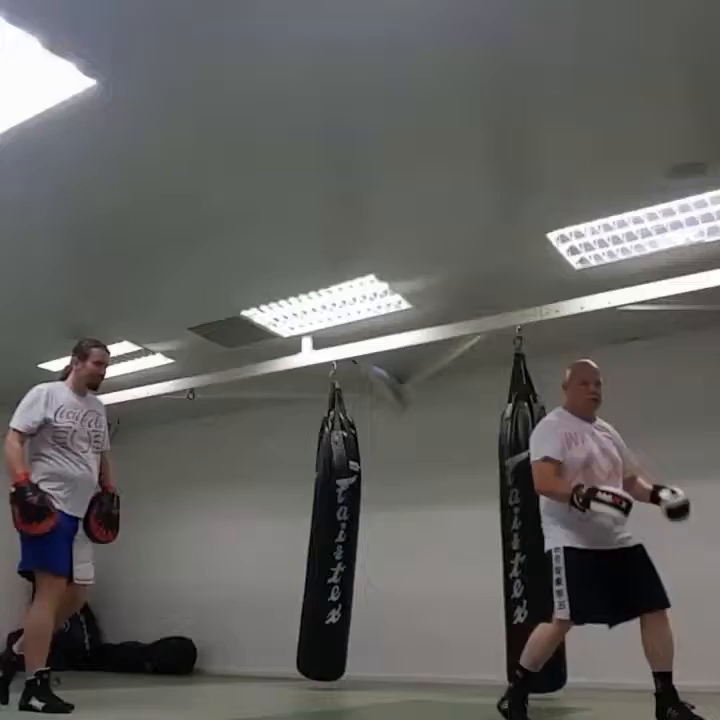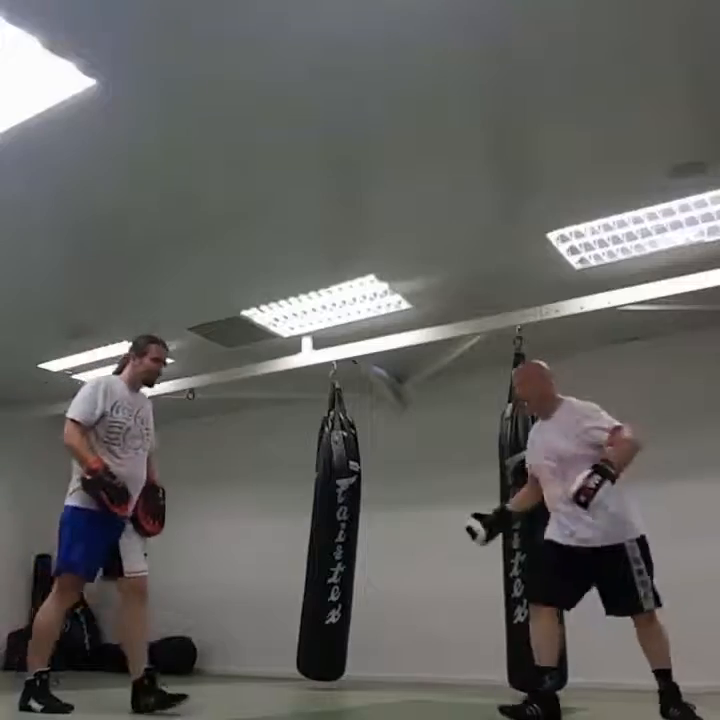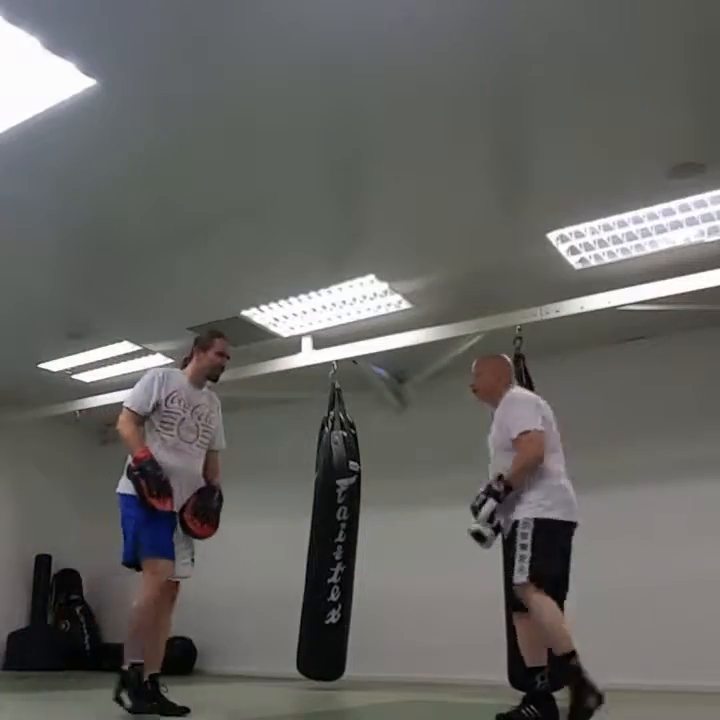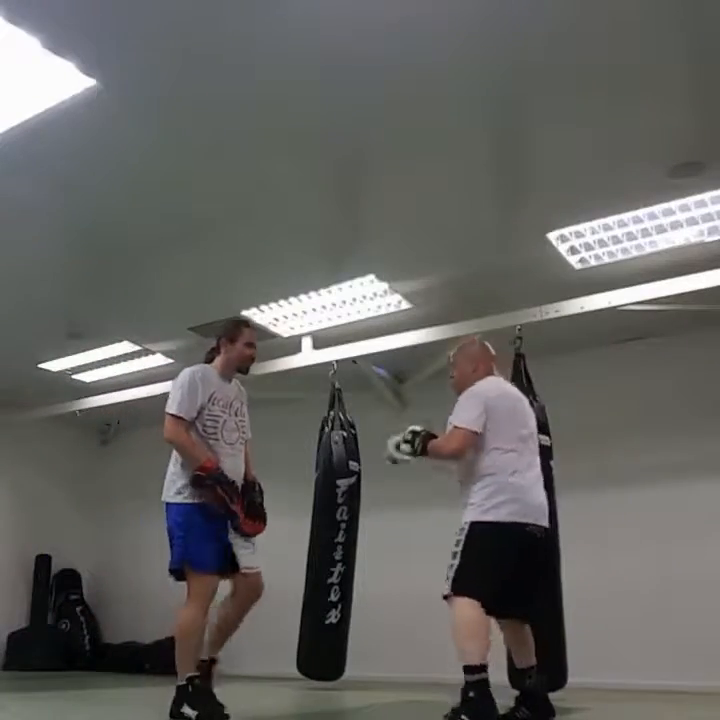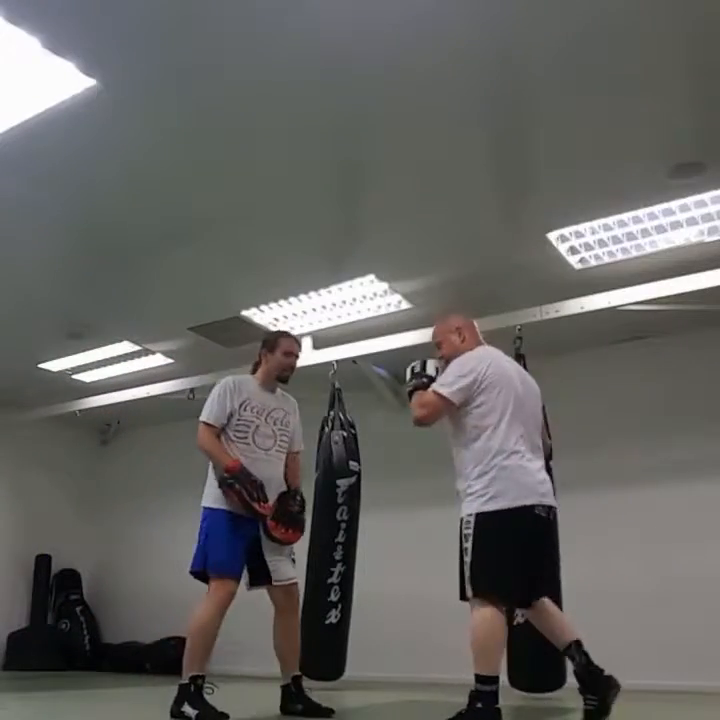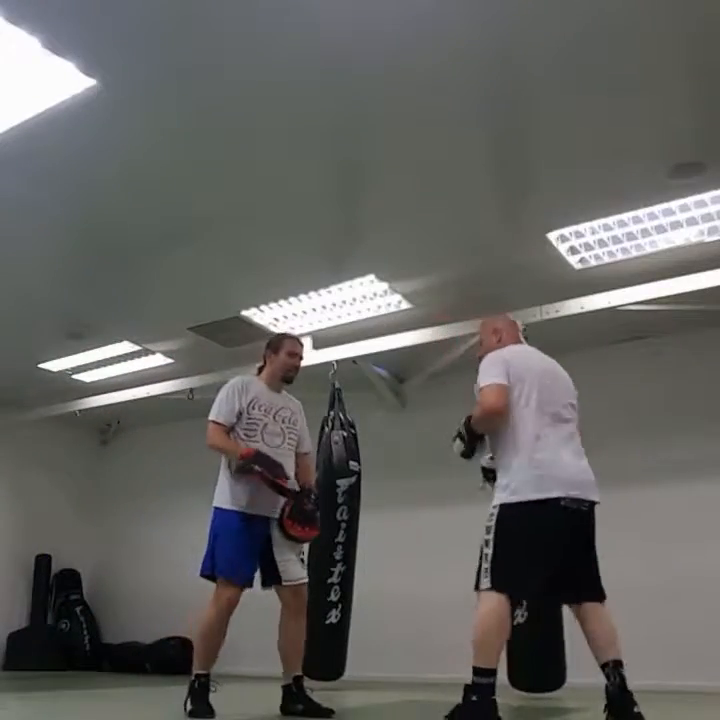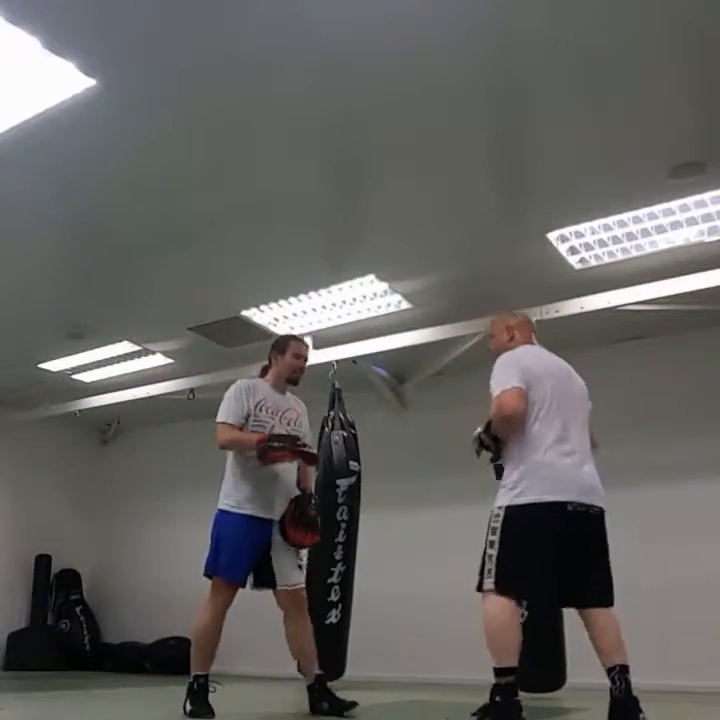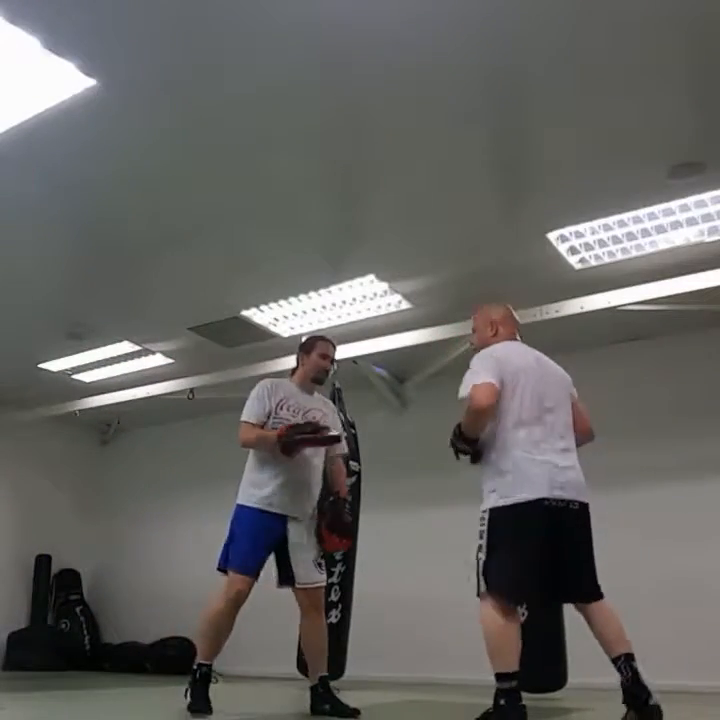
dt=0.4s
person 1, frame 1
left shoulder: (607, 431)
right shoulder: (551, 427)
left elbow: (630, 479)
right elbow: (545, 482)
left wrist: (658, 493)
right wrist: (593, 496)
left hip: (621, 541)
right hip: (573, 542)
left knee: (655, 612)
right knee: (562, 620)
right ankle: (517, 689)
person 1, frame 2
left shoulder: (581, 413)
right shoulder: (536, 432)
left elbow: (629, 442)
right elbow: (535, 487)
left wrist: (602, 474)
right wrist: (501, 515)
left hip: (614, 532)
right hip: (563, 536)
left knee: (642, 612)
right knee: (541, 607)
person 1, frame 3
left shoulder: (517, 402)
right shoulder: (508, 410)
left elbow: (531, 452)
left wrist: (499, 489)
right wrist: (500, 505)
left hip: (542, 512)
right hip: (527, 514)
left knee: (530, 589)
right knee: (522, 607)
left ankle: (578, 681)
person 1, frame 4
left shoulder: (479, 394)
right shoulder: (515, 398)
left elbow: (454, 446)
left wrist: (419, 441)
right wrist: (426, 441)
left hip: (494, 513)
right hip: (530, 516)
left knee: (464, 596)
right knee: (512, 611)
person 1, frame 5
left shoulder: (470, 363)
right shoulder: (520, 374)
left elbow: (423, 412)
left wrist: (418, 384)
left hip: (495, 500)
right hip: (534, 498)
left knee: (483, 599)
right knee: (531, 596)
right ankle: (591, 675)
person 1, frame 6
left shoulder: (500, 359)
right shoulder: (558, 370)
left elbow: (491, 407)
left wrist: (470, 433)
left hip: (529, 492)
right hip: (578, 492)
left knee: (494, 590)
right knee: (587, 596)
person 1, frame 7
left shoulder: (512, 360)
right shoulder: (570, 373)
left elbow: (508, 409)
left wrist: (491, 436)
left hip: (532, 495)
right hip: (584, 496)
left knee: (499, 592)
right knee: (593, 602)
person 1, frame 8
left shoulder: (490, 358)
right shoulder: (553, 368)
left elbow: (480, 404)
right elbow: (585, 430)
left wrist: (464, 438)
left hip: (517, 494)
right hip: (568, 494)
left knee: (496, 597)
right knee: (588, 596)
person 2, frame 1
left shoulder: (97, 408)
right shoulder: (45, 394)
left wrist: (109, 493)
left hip: (80, 511)
right hip: (47, 507)
left knee: (75, 595)
right knee: (51, 591)
right ankle: (36, 683)
person 2, frame 2
left shoulder: (144, 402)
right shoulder: (101, 387)
right elbow: (72, 433)
right wrist: (99, 473)
left hip: (127, 511)
right hip: (90, 505)
left knee: (136, 591)
right knee: (66, 590)
left ankle: (144, 686)
right ankle: (34, 685)
person 2, frame 3
left shoulder: (212, 403)
right shoulder: (160, 378)
right elbow: (125, 423)
right wrist: (145, 462)
left hip: (182, 504)
right hip: (144, 495)
left knee: (167, 591)
right knee: (158, 579)
left ankle: (145, 685)
right ankle: (130, 673)
person 2, frame 4
left shoulder: (239, 392)
right shoulder: (195, 377)
right elbow: (173, 431)
left wrist: (251, 484)
right wrist: (211, 471)
left hip: (227, 505)
right hip: (192, 500)
left knee: (251, 585)
right knee: (201, 590)
left ankle: (203, 664)
person 2, frame 5
left shoulder: (289, 405)
right shoulder: (231, 388)
right elbow: (205, 436)
right hip: (227, 507)
left knee: (288, 597)
right knee: (221, 592)
person 2, frame 6
left shoulder: (295, 407)
right shoulder: (239, 387)
right elbow: (214, 437)
right wrist: (251, 456)
left hip: (282, 514)
right hip: (237, 509)
left knee: (296, 597)
right knee: (226, 596)
right ankle: (198, 687)
person 2, frame 7
left shoulder: (298, 407)
right shoulder: (245, 389)
right elbow: (224, 437)
right wrist: (265, 442)
left hip: (282, 516)
right hip: (240, 510)
left knee: (295, 601)
right knee: (220, 596)
right ankle: (197, 689)
person 2, frame 8
left shoulder: (328, 410)
right shoulder: (269, 389)
left elbow: (336, 463)
right elbow: (246, 436)
left wrist: (342, 504)
right wrist: (285, 434)
left hip: (303, 516)
right hip: (258, 507)
left knee: (314, 600)
right knee: (236, 590)
right ankle: (200, 677)
